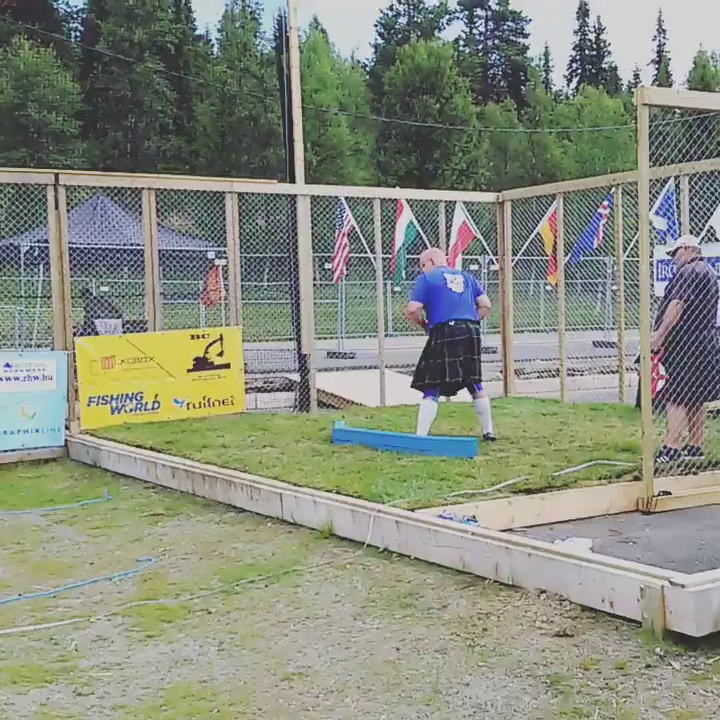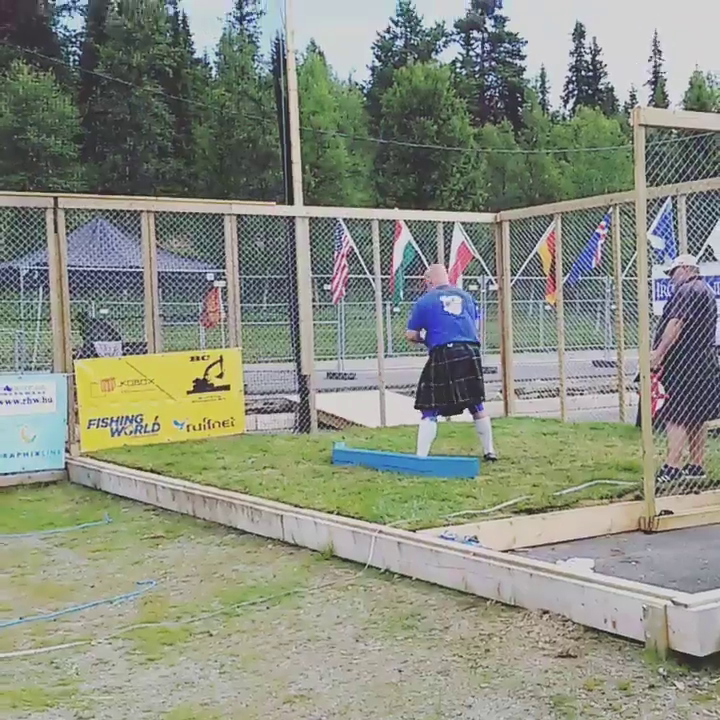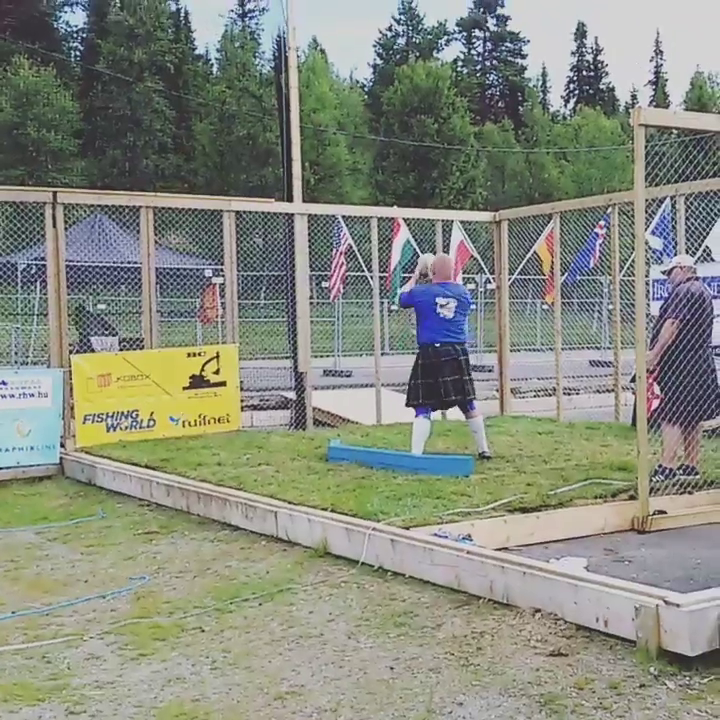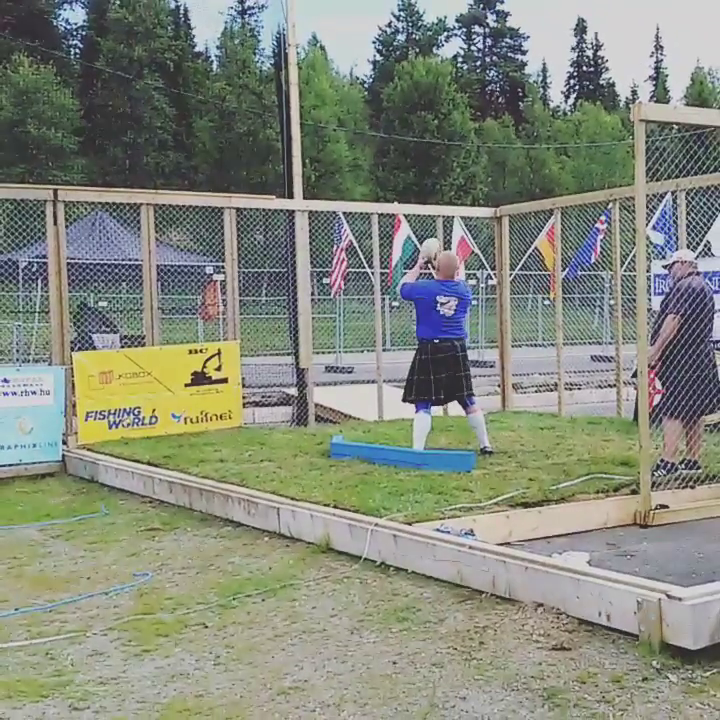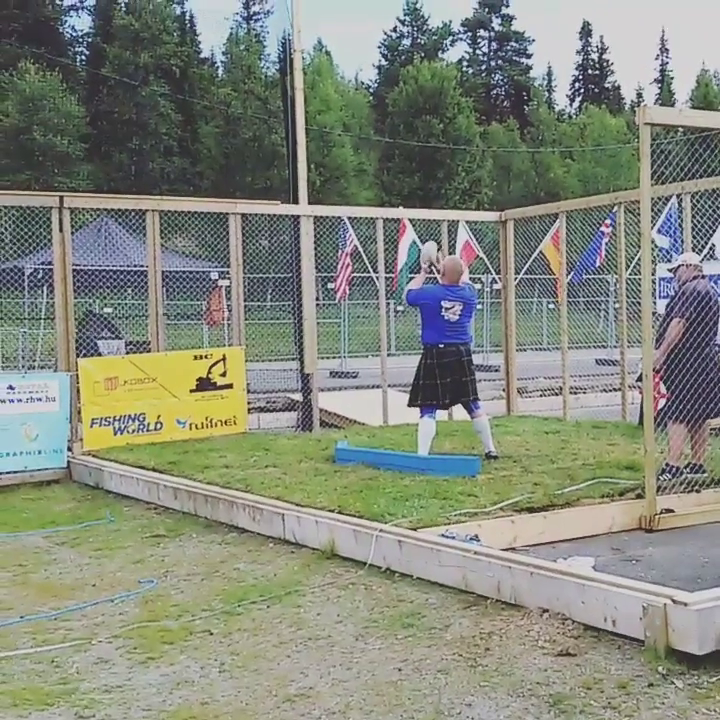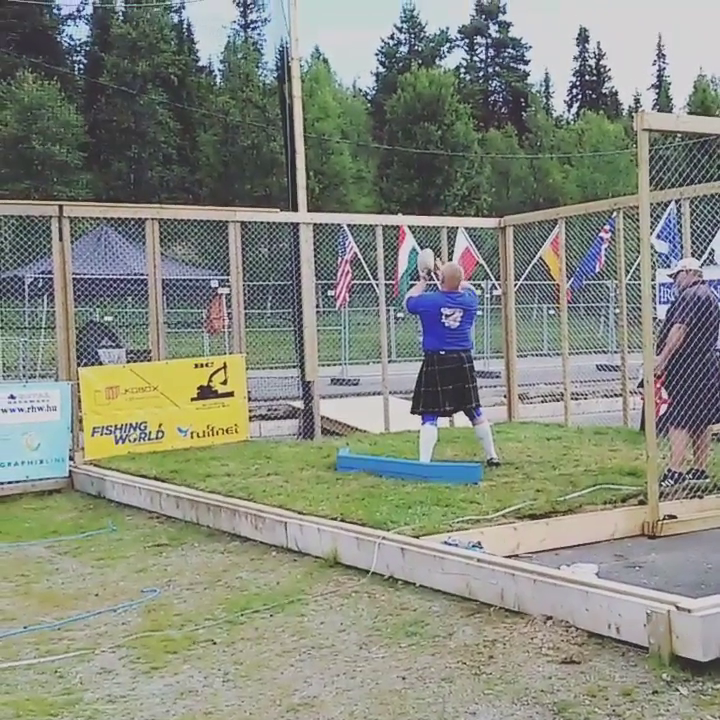
dt=0.3s
person 1, frame 1
left shoulder: (689, 272)
left elbow: (678, 304)
left wrist: (660, 333)
left hip: (686, 343)
left knee: (676, 397)
right knee: (696, 397)
left ankle: (672, 450)
right ankle: (695, 447)
person 1, frame 2
left shoulder: (687, 291)
left elbow: (676, 323)
left wrist: (658, 352)
left hip: (685, 362)
left knee: (676, 416)
right knee: (696, 416)
left ankle: (672, 469)
right ankle: (696, 467)
person 1, frame 3
left shoulder: (684, 291)
left elbow: (673, 324)
left wrist: (655, 353)
left hip: (681, 363)
right hip: (699, 363)
left knee: (671, 416)
right knee: (692, 417)
left ankle: (667, 468)
right ankle: (691, 467)
person 1, frame 4
left shoulder: (685, 286)
left elbow: (674, 319)
left wrist: (656, 348)
left hip: (681, 357)
right hip: (700, 356)
left knee: (672, 410)
right knee: (694, 411)
left ankle: (668, 464)
right ankle: (692, 461)
person 1, frame 5
left shoulder: (690, 290)
left elbow: (679, 322)
left wrist: (661, 352)
left hip: (686, 361)
left knee: (677, 414)
right knee: (699, 415)
left ankle: (673, 468)
right ankle: (697, 465)
person 1, frame 6
left shoulder: (691, 295)
left elbow: (680, 328)
left wrist: (662, 358)
left hip: (688, 367)
left knee: (679, 420)
right knee: (700, 420)
left ankle: (675, 473)
right ankle: (699, 471)
person 2, frame 1
left shoulder: (426, 278)
right shoulder: (466, 277)
left elbow: (412, 309)
right elbow: (486, 306)
left wrist: (423, 324)
left hip: (445, 334)
right hip: (471, 333)
left knee: (432, 390)
right knee: (475, 385)
left ankle: (420, 437)
right ankle: (489, 431)
person 2, frame 2
left shoulder: (424, 301)
right shoulder: (466, 296)
left elbow: (411, 335)
right elbow: (476, 328)
left wrist: (425, 339)
left hip: (443, 356)
right hip: (470, 353)
left knee: (431, 411)
right knee: (476, 406)
left ankle: (421, 457)
right ankle: (489, 452)
person 2, frame 3
left shoulder: (420, 292)
right shoulder: (463, 293)
left elbow: (402, 298)
left wrist: (415, 278)
left hip: (431, 355)
right hip: (458, 354)
left knee: (423, 408)
right knee: (468, 405)
left ankle: (416, 455)
right ankle: (484, 450)
person 2, frame 4
left shoulder: (423, 288)
right shoulder: (464, 290)
left elbow: (402, 287)
left wrist: (418, 267)
right wrist: (449, 263)
left hip: (430, 351)
right hip: (457, 350)
left knee: (423, 404)
right knee: (468, 400)
left ankle: (417, 451)
right ankle: (485, 445)
person 2, frame 5
left shoulder: (428, 293)
right shoulder: (469, 294)
left elbow: (408, 294)
right elbow: (465, 283)
left wrist: (423, 273)
right wrist: (455, 269)
left hip: (435, 356)
right hip: (462, 355)
left knee: (428, 409)
right knee: (473, 405)
left ankle: (422, 456)
right ankle: (490, 450)
person 2, frame 6
left shoulder: (428, 301)
right shoulder: (469, 300)
left elbow: (408, 302)
right elbow: (467, 287)
left wrist: (422, 282)
right wrist: (447, 272)
left hip: (436, 363)
right hip: (463, 362)
left knee: (429, 416)
right knee: (475, 411)
left ankle: (424, 463)
right ankle: (492, 456)
